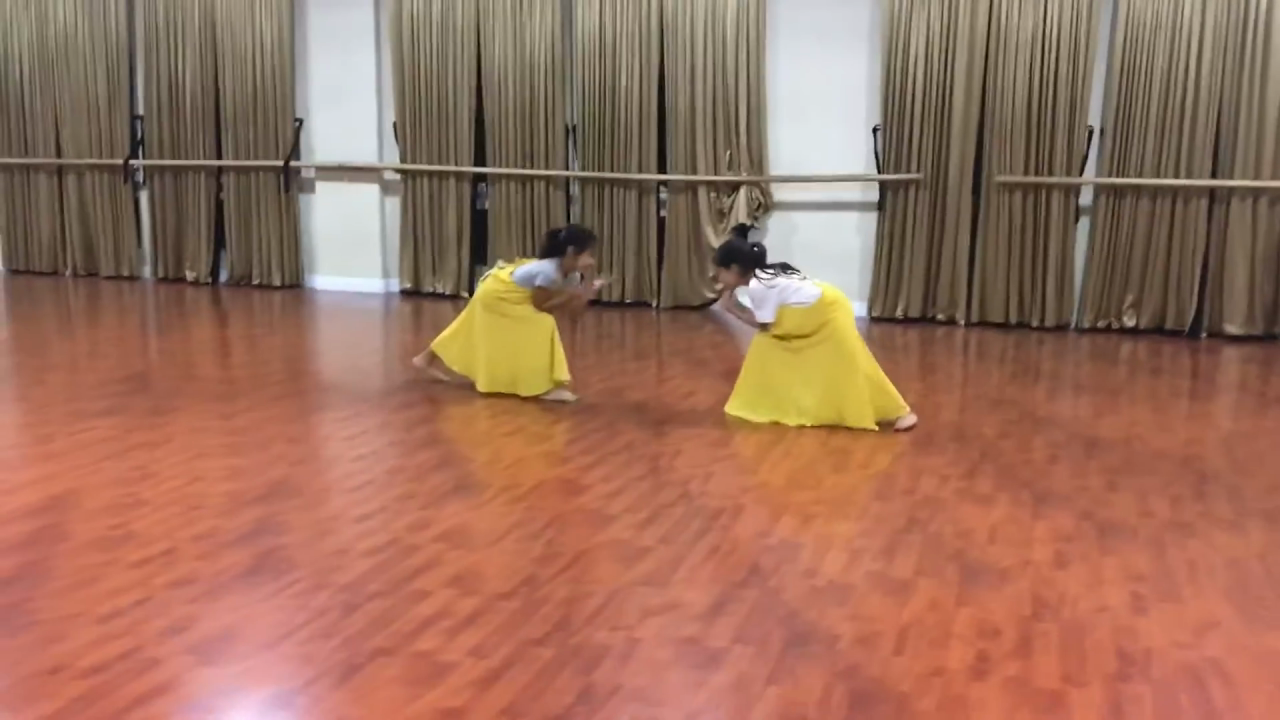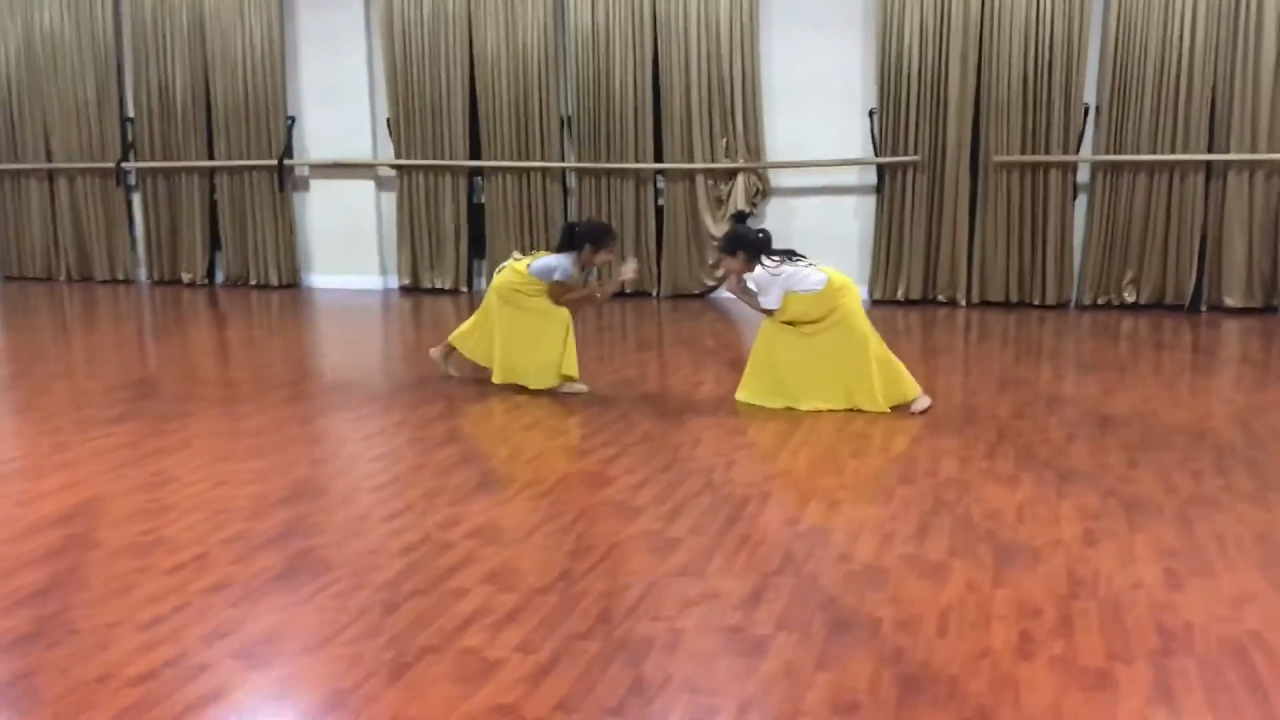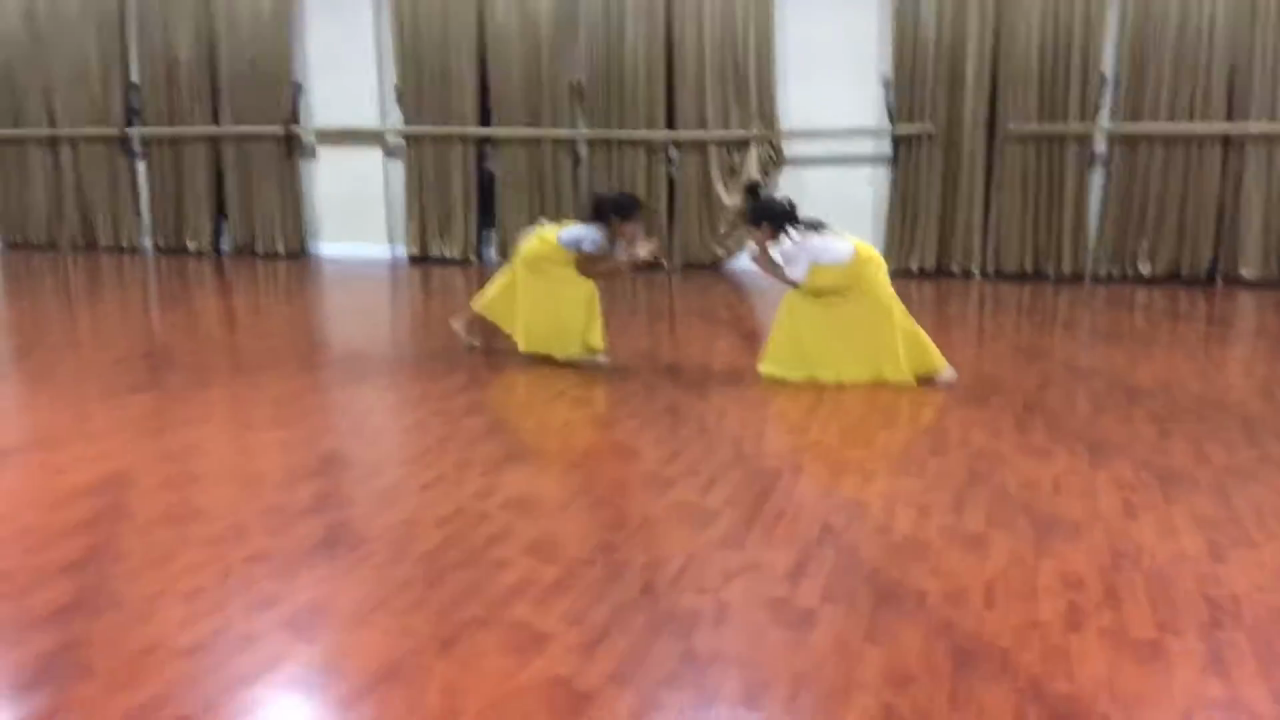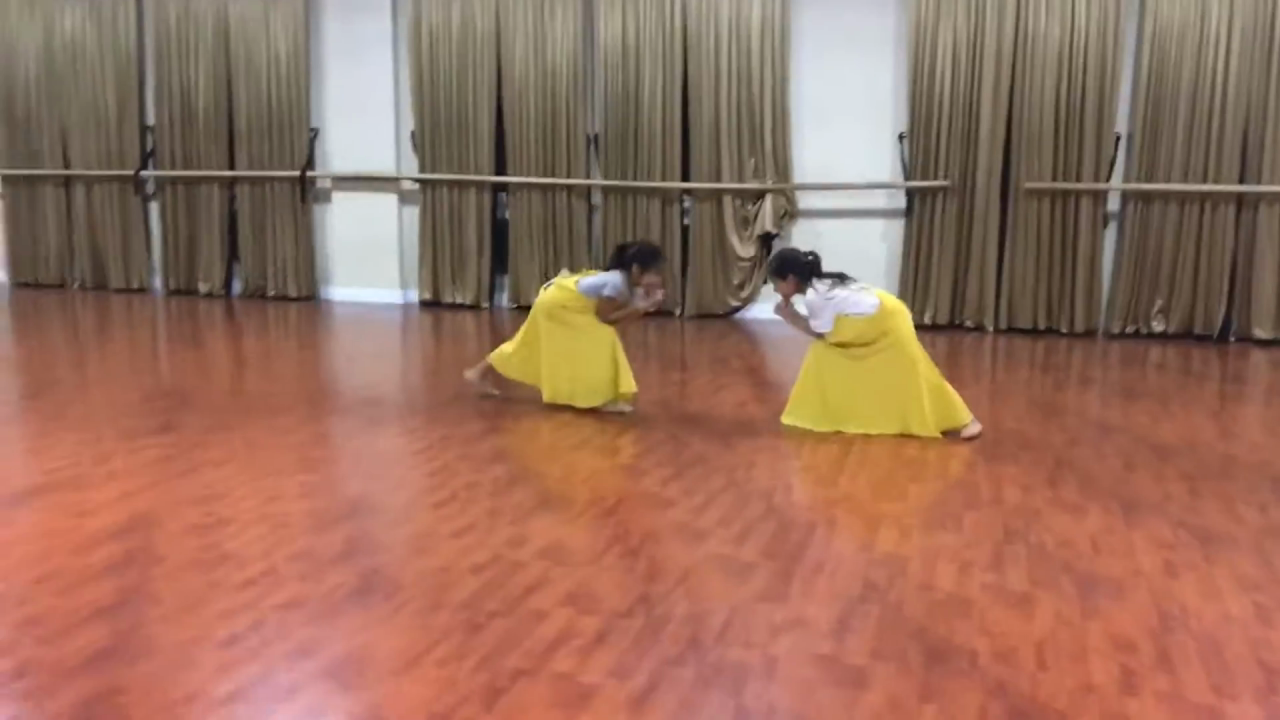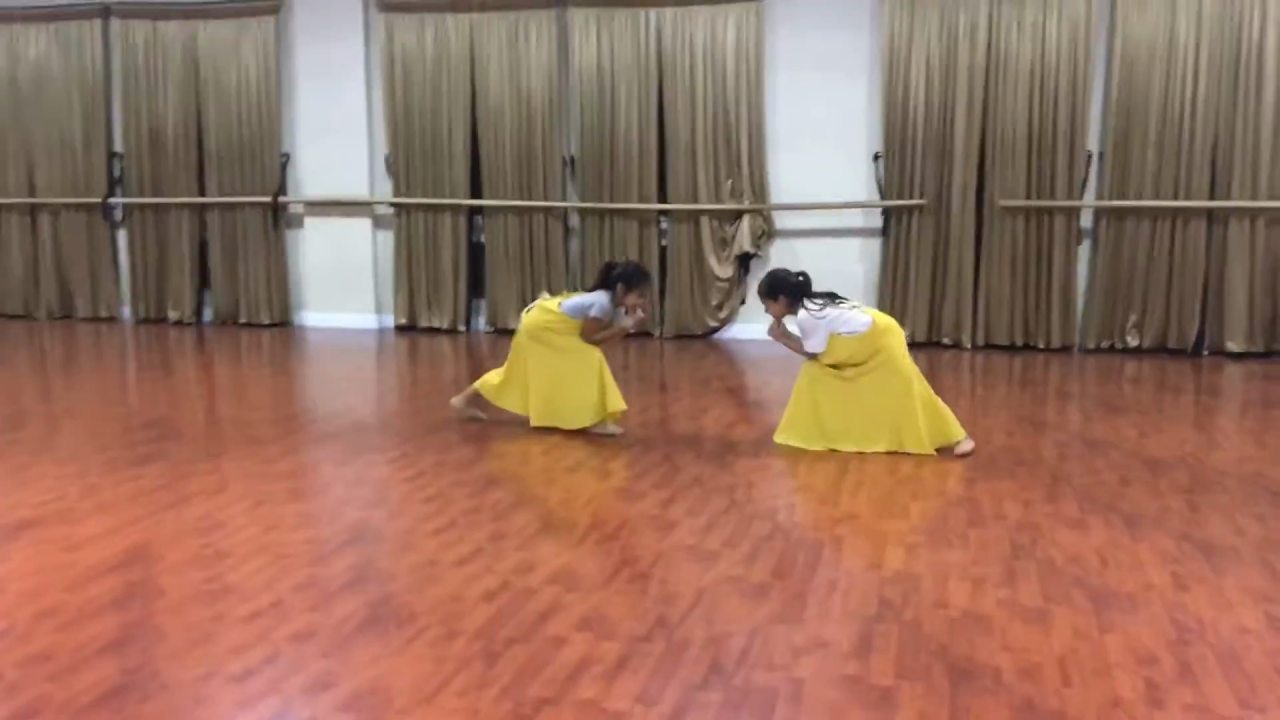
dt=0.2s
person 1, frame 1
left shoulder: (757, 286)
right shoulder: (761, 276)
left elbow: (764, 324)
right elbow: (765, 317)
left wrist: (733, 307)
right wrist: (734, 304)
left hip: (828, 311)
right hip: (812, 314)
left knee: (851, 363)
right knee: (766, 345)
left ankle: (899, 413)
person 1, frame 2
left shoulder: (762, 273)
right shoulder: (768, 263)
left elbow: (770, 310)
right elbow: (771, 303)
left wrist: (739, 292)
right wrist: (742, 287)
left hip: (835, 297)
right hip: (820, 298)
left knee: (863, 348)
right knee: (774, 331)
left ankle: (913, 397)
person 1, frame 3
left shoulder: (790, 243)
right shoulder: (794, 233)
left elbow: (796, 281)
right elbow: (798, 274)
left wrist: (765, 264)
right wrist: (767, 261)
left hip: (862, 268)
right hip: (846, 272)
left knee: (889, 319)
right knee: (799, 302)
left ankle: (937, 369)
person 1, frame 4
left shoulder: (814, 296)
right shoulder: (818, 286)
left elbow: (821, 334)
right elbow: (822, 326)
left wrist: (790, 316)
right wrist: (792, 314)
left hip: (888, 320)
right hip: (871, 323)
left knee: (914, 372)
right knee: (823, 353)
left ankle: (963, 422)
person 1, frame 5
left shoulder: (806, 316)
right shoulder: (810, 305)
left elbow: (814, 353)
right elbow: (813, 345)
left wrist: (782, 337)
right wrist: (784, 334)
left hip: (879, 337)
right hip: (862, 341)
left knee: (908, 390)
right knee: (815, 372)
left ankle: (956, 438)
person 2, frame 1
left shoulder: (570, 274)
right shoulder: (547, 272)
left elbow: (574, 306)
right elbow: (540, 307)
left wrist: (591, 291)
right wrist: (567, 295)
left hip: (497, 295)
right hip: (496, 295)
left knee: (467, 332)
right knee: (543, 325)
left ankle: (427, 359)
right ankle: (546, 386)
person 2, frame 2
left shoulder: (584, 265)
right shoulder: (566, 266)
left elbow: (595, 297)
right elbow: (557, 299)
left wrist: (620, 280)
right wrist: (587, 291)
left hip: (511, 283)
right hip: (511, 286)
left knee: (485, 326)
right knee: (557, 319)
left ankle: (443, 352)
right ankle: (559, 379)
person 2, frame 3
left shoulder: (615, 240)
right shoulder: (596, 237)
left elbow: (611, 266)
right elbow: (585, 271)
left wrist: (633, 258)
right wrist: (618, 263)
left hip: (540, 252)
right hip: (538, 254)
left knee: (509, 293)
right knee: (582, 292)
left ankle: (466, 321)
right ankle: (577, 349)
person 2, frame 4
left shoulder: (633, 287)
right shoulder: (616, 283)
left elbow: (620, 315)
right elbow: (605, 318)
left wrist: (645, 306)
right wrist: (638, 308)
left hip: (556, 302)
right hip: (557, 303)
left knee: (528, 347)
right knee: (601, 339)
left ankle: (480, 372)
right ankle: (605, 398)
person 2, frame 5
left shoulder: (614, 306)
right shoulder: (602, 303)
left elbow: (607, 334)
right elbow: (589, 338)
left wrist: (626, 326)
right wrist: (622, 327)
left hip: (539, 324)
right hip: (541, 326)
left knee: (515, 373)
right knee: (589, 360)
left ankle: (466, 399)
right ankle: (594, 419)
